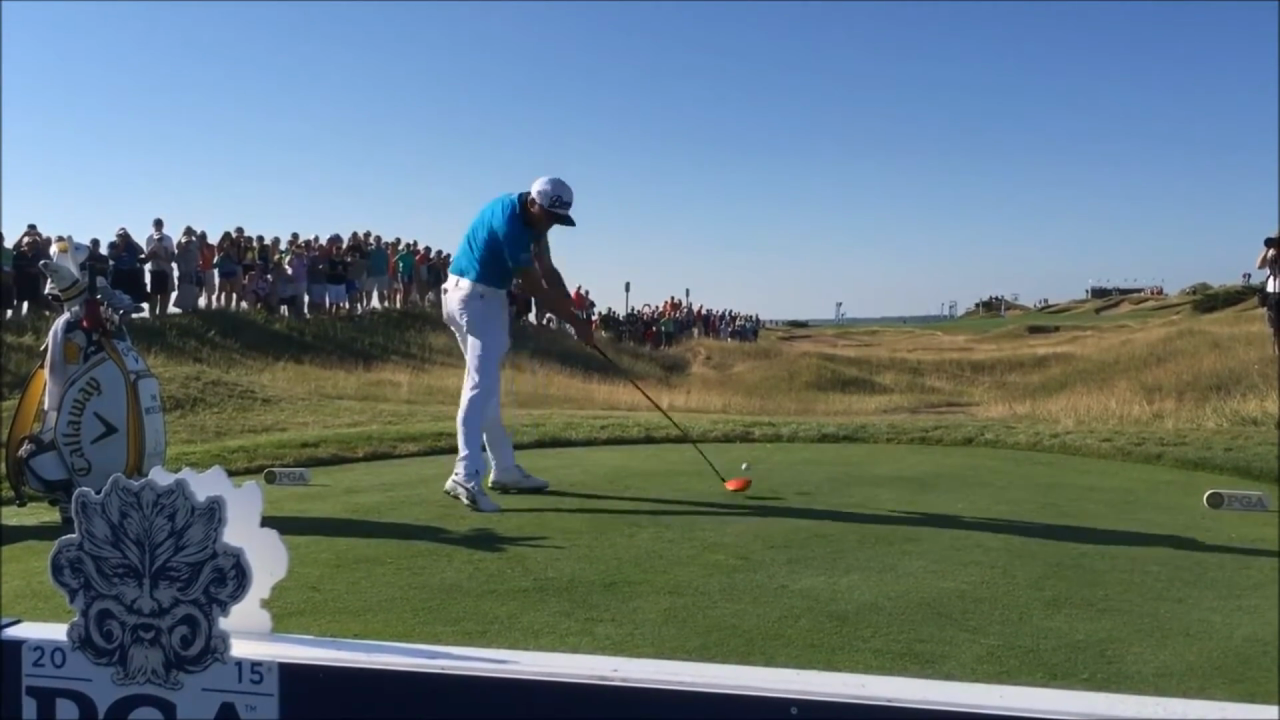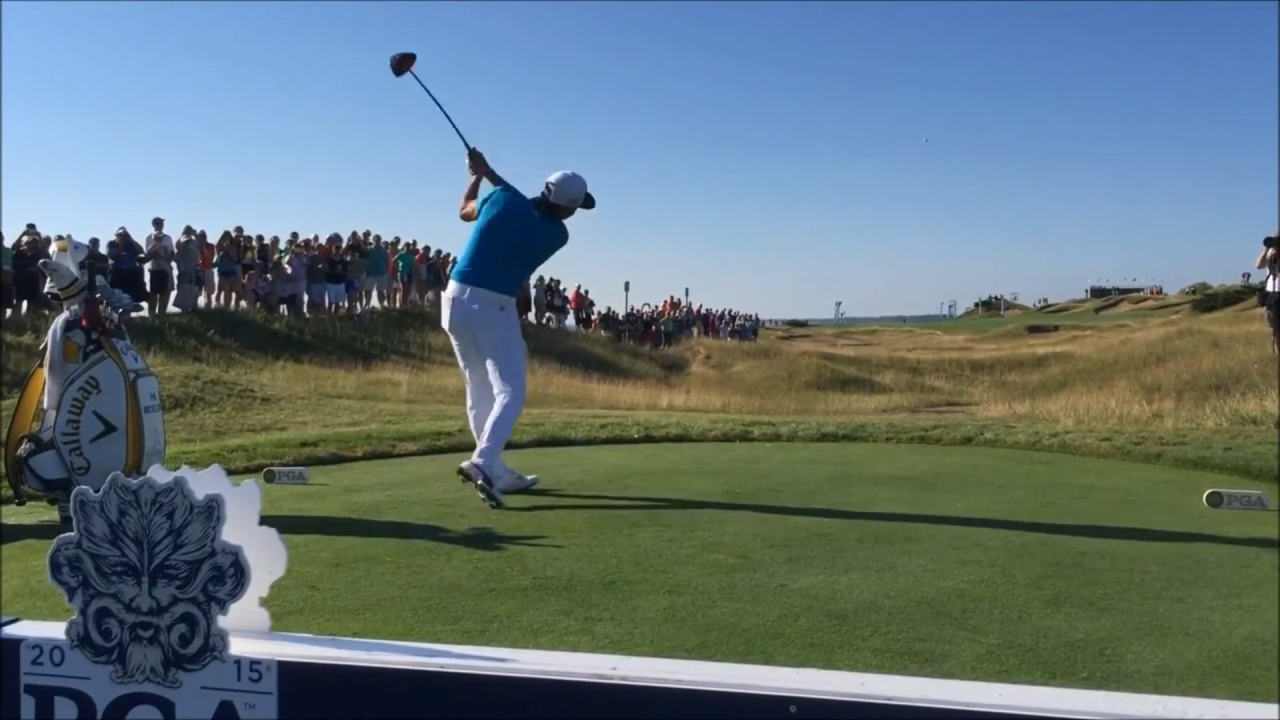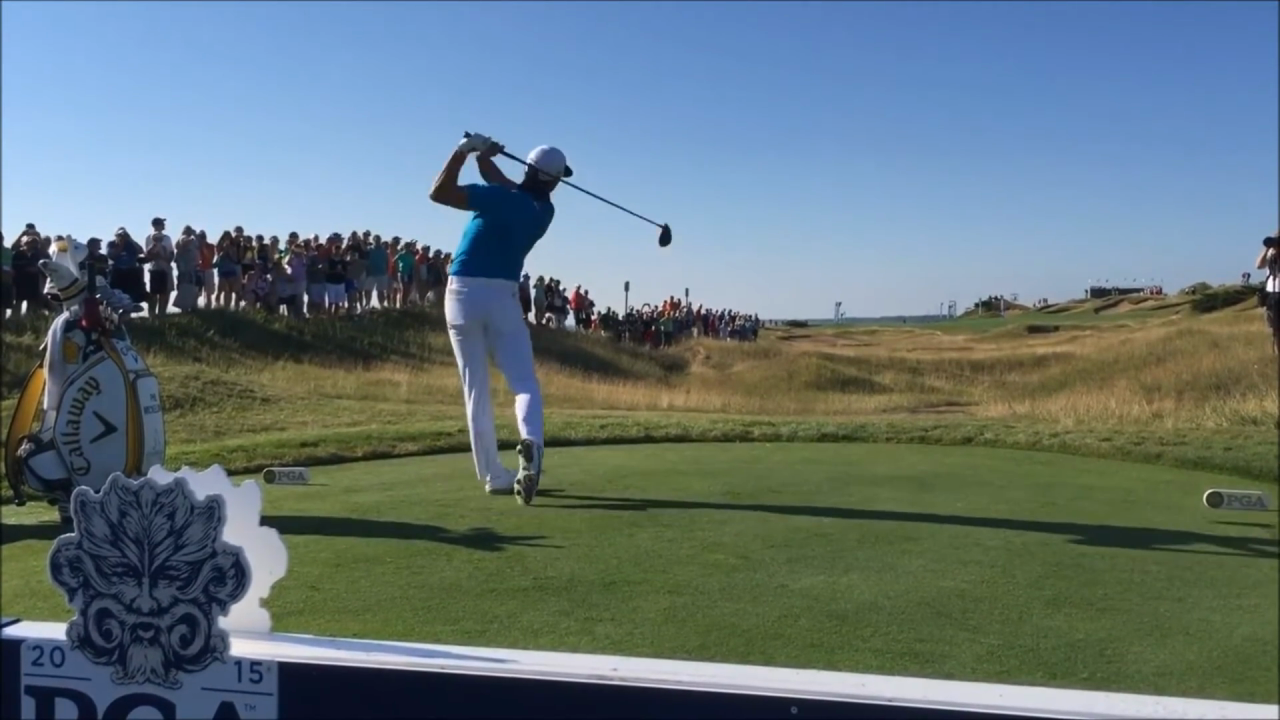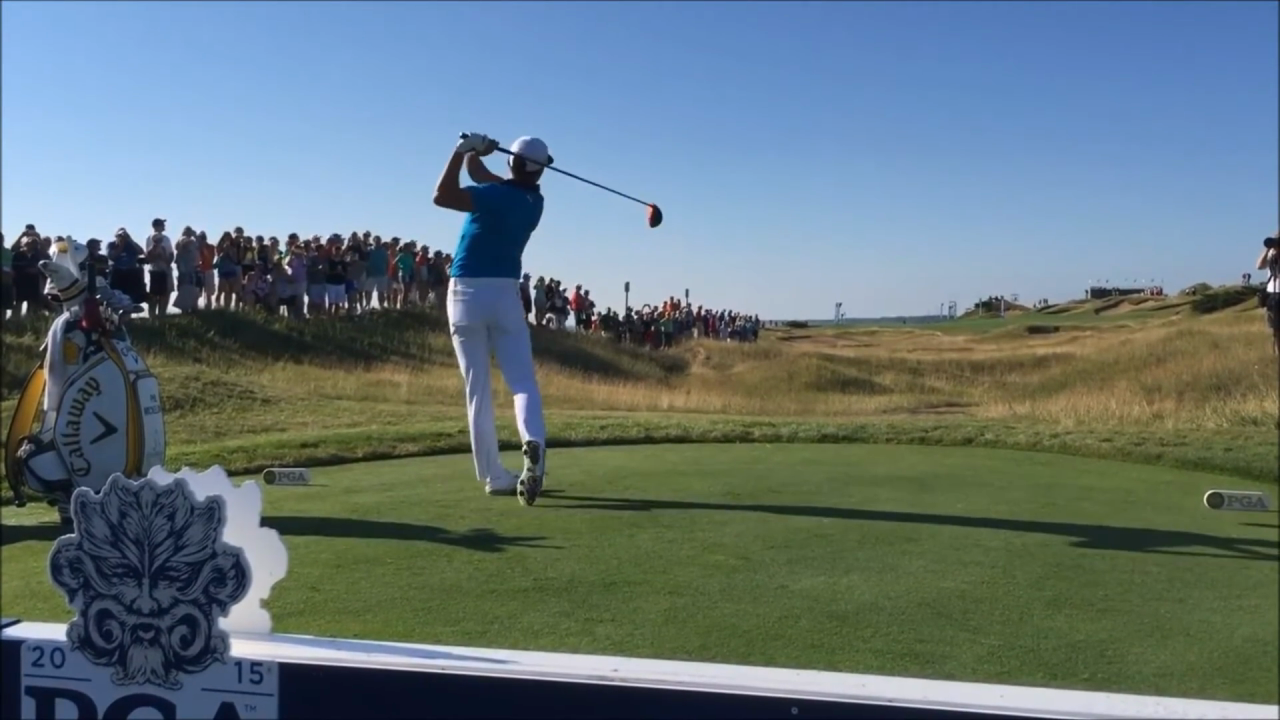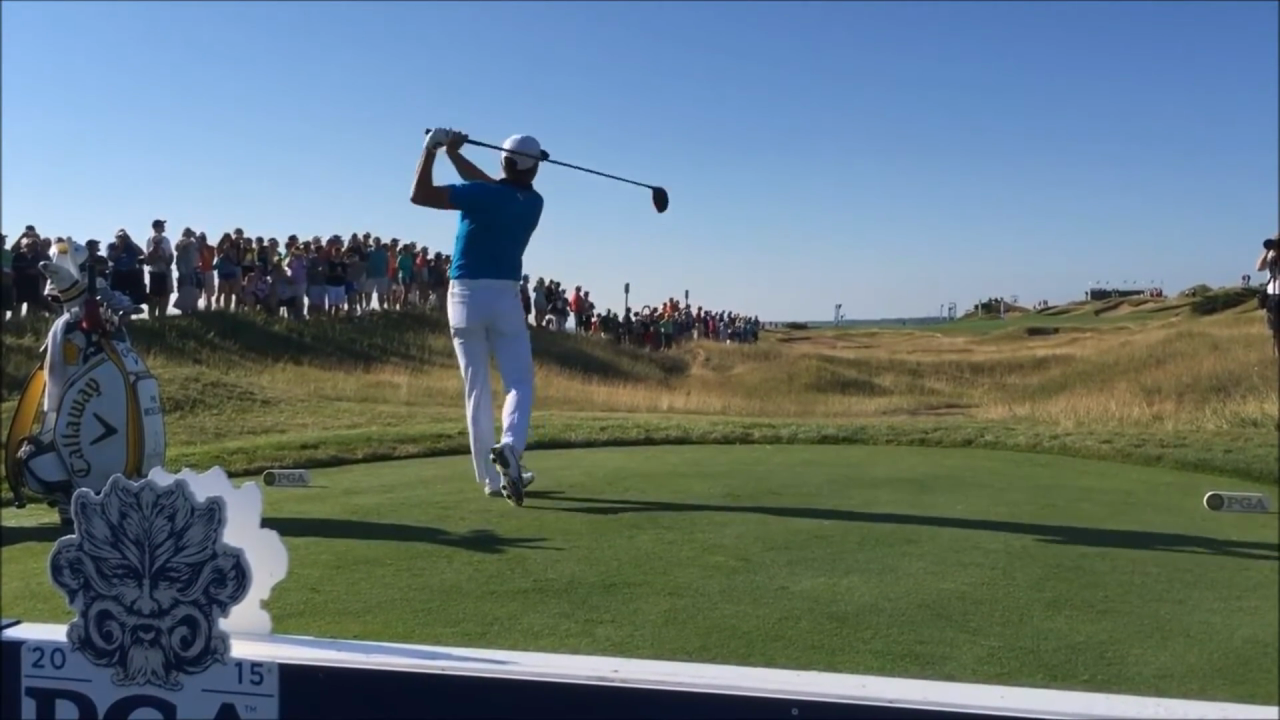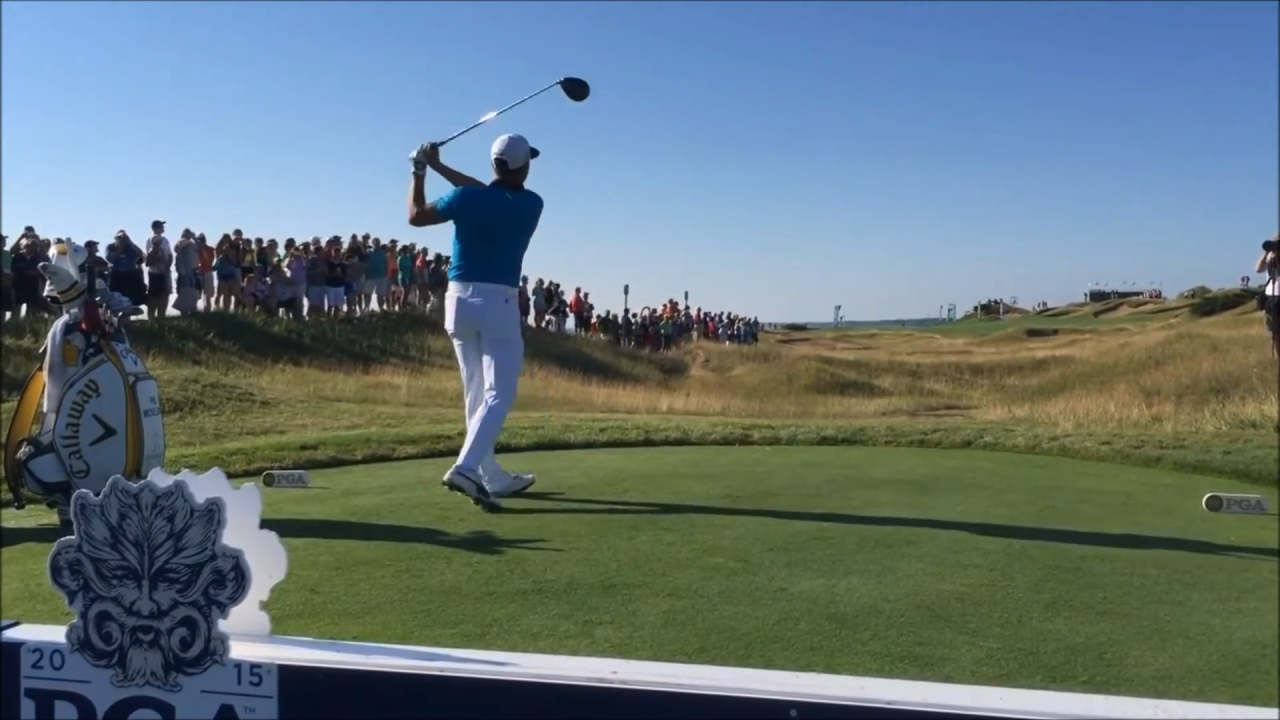
dt=0.2s
person 1, frame 1
left shoulder: (514, 201)
right shoulder: (511, 228)
left elbow: (548, 272)
right elbow: (535, 288)
left wrist: (572, 313)
right wrist: (575, 321)
right hip: (482, 300)
left knee: (482, 385)
right knee: (482, 386)
left ankle: (504, 467)
right ankle: (465, 475)
person 1, frame 2
left shoulder: (502, 199)
right shoulder: (556, 235)
left elbow: (467, 211)
left wrist: (478, 174)
right wrist: (485, 170)
left hip: (456, 299)
right hip: (495, 308)
left knee: (479, 391)
right knee: (511, 393)
left ankle: (494, 473)
right ankle: (481, 463)
person 1, frame 3
left shoulder: (499, 199)
right shoulder: (544, 211)
left elbow: (439, 194)
left wrist: (463, 150)
right wrist: (481, 153)
left hip: (462, 294)
right hip: (502, 297)
left knee: (476, 389)
right knee: (524, 382)
left ankle: (494, 474)
right ankle: (531, 439)
person 1, frame 4
left shoulder: (496, 196)
right shoulder: (535, 201)
left elbow: (442, 196)
left wrist: (463, 151)
right wrist: (473, 155)
left hip: (464, 296)
right hip: (504, 296)
left knee: (478, 391)
right knee: (523, 383)
left ankle: (494, 475)
right ankle: (533, 442)
person 1, frame 5
left shoulder: (481, 195)
right shoulder: (533, 203)
left elbow: (419, 195)
left wrist: (430, 150)
right wrist: (454, 153)
left hip: (462, 298)
right hip: (504, 297)
left knee: (477, 391)
right knee: (519, 386)
left ankle: (494, 474)
right ankle: (509, 448)
person 1, frame 6
left shoulder: (465, 198)
right shoulder: (532, 205)
left elbow: (416, 217)
left wrist: (419, 172)
right wrist: (440, 167)
left hip: (459, 300)
right hip: (499, 302)
left knee: (477, 394)
right knee: (498, 395)
left ankle: (492, 476)
right ankle: (465, 469)
